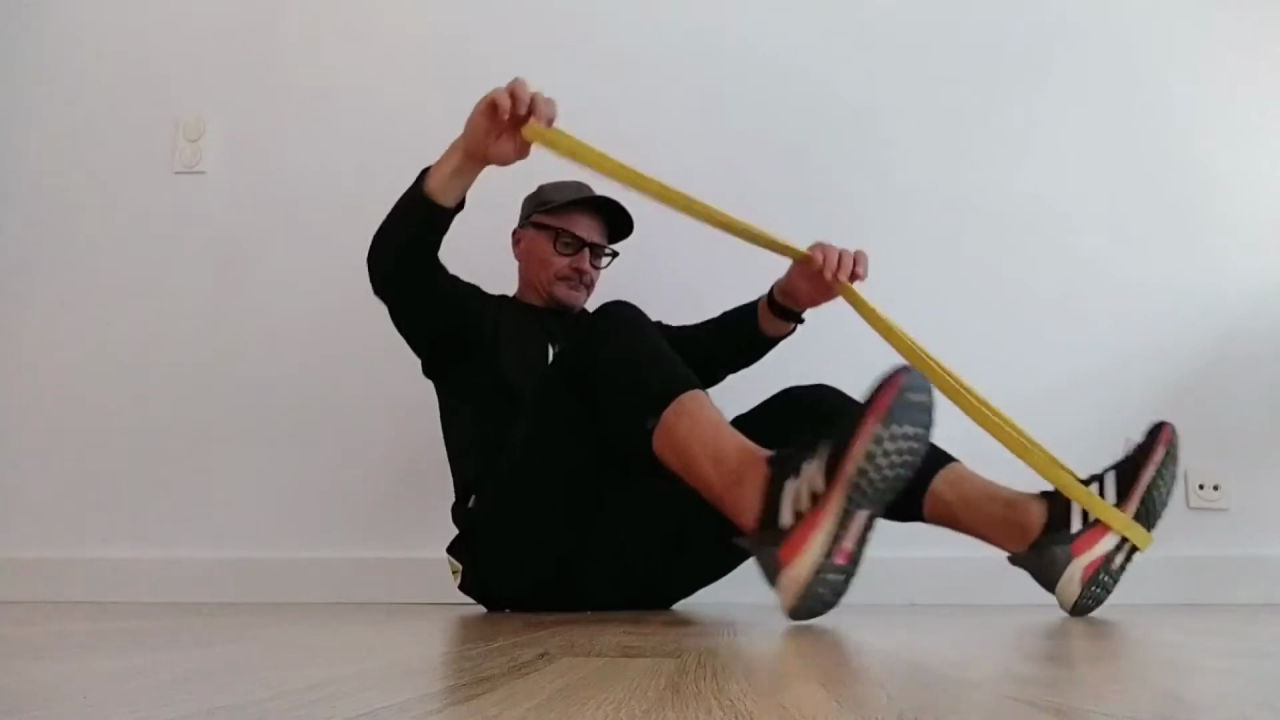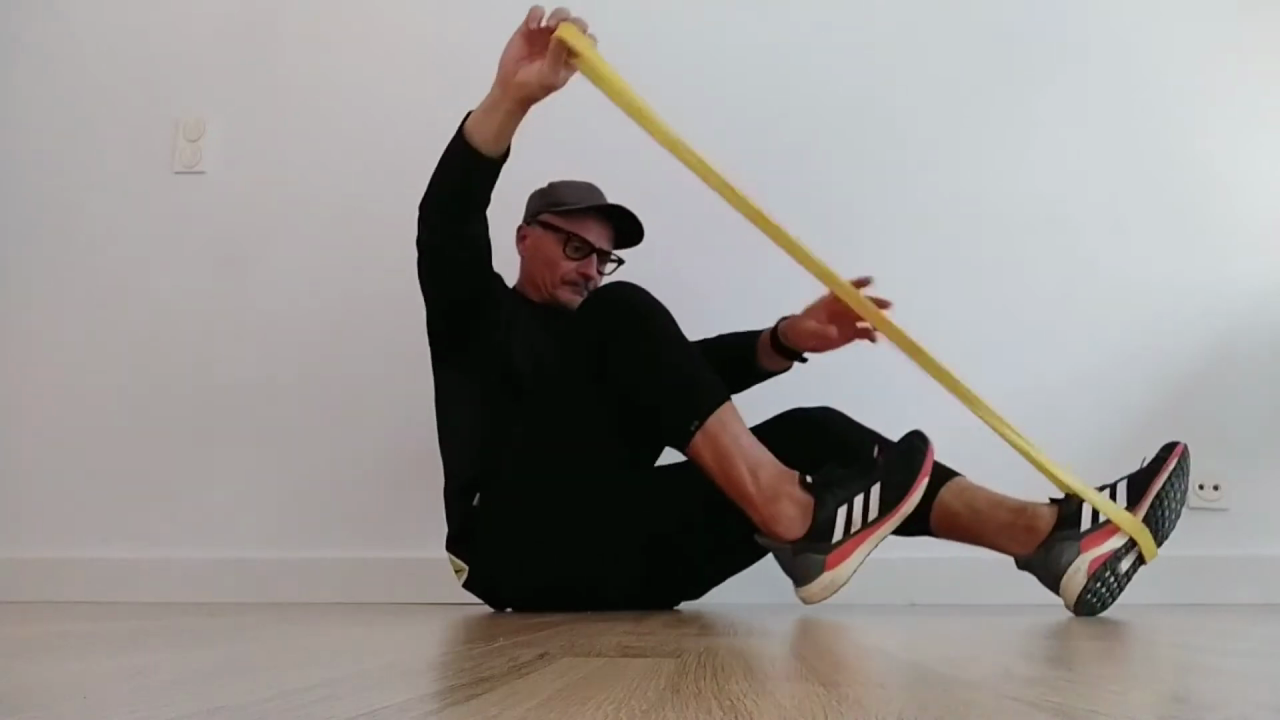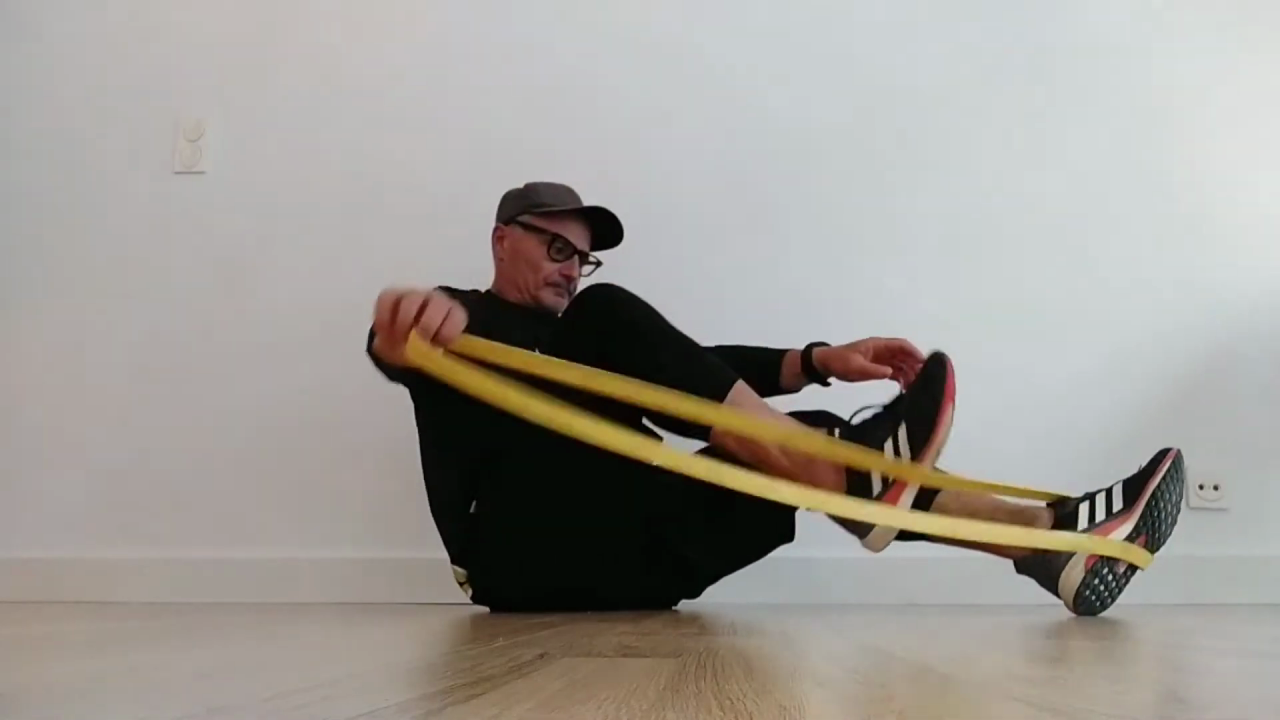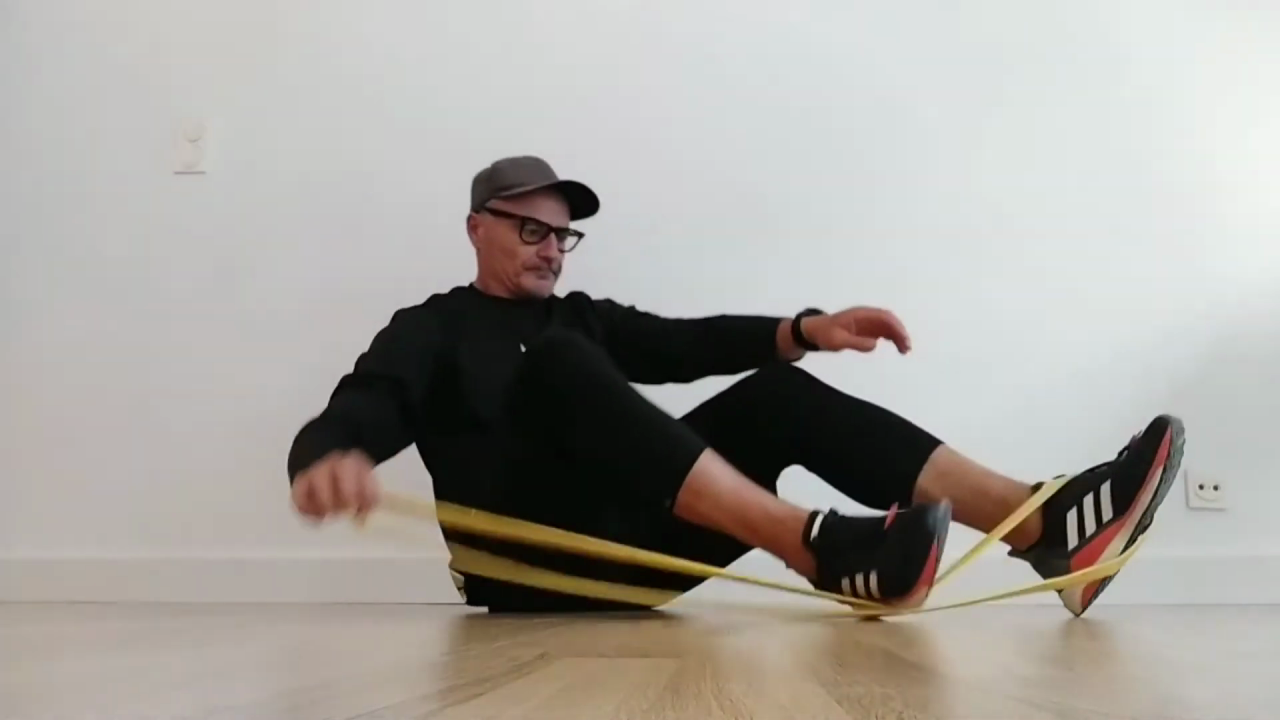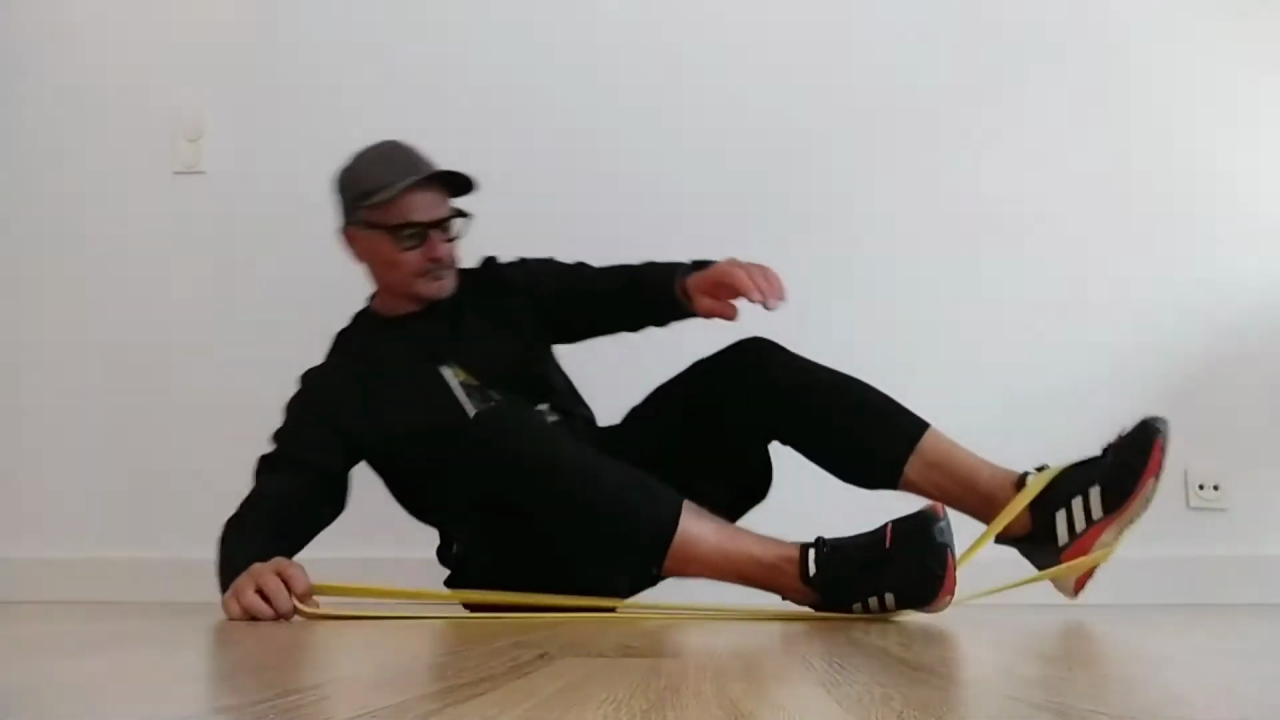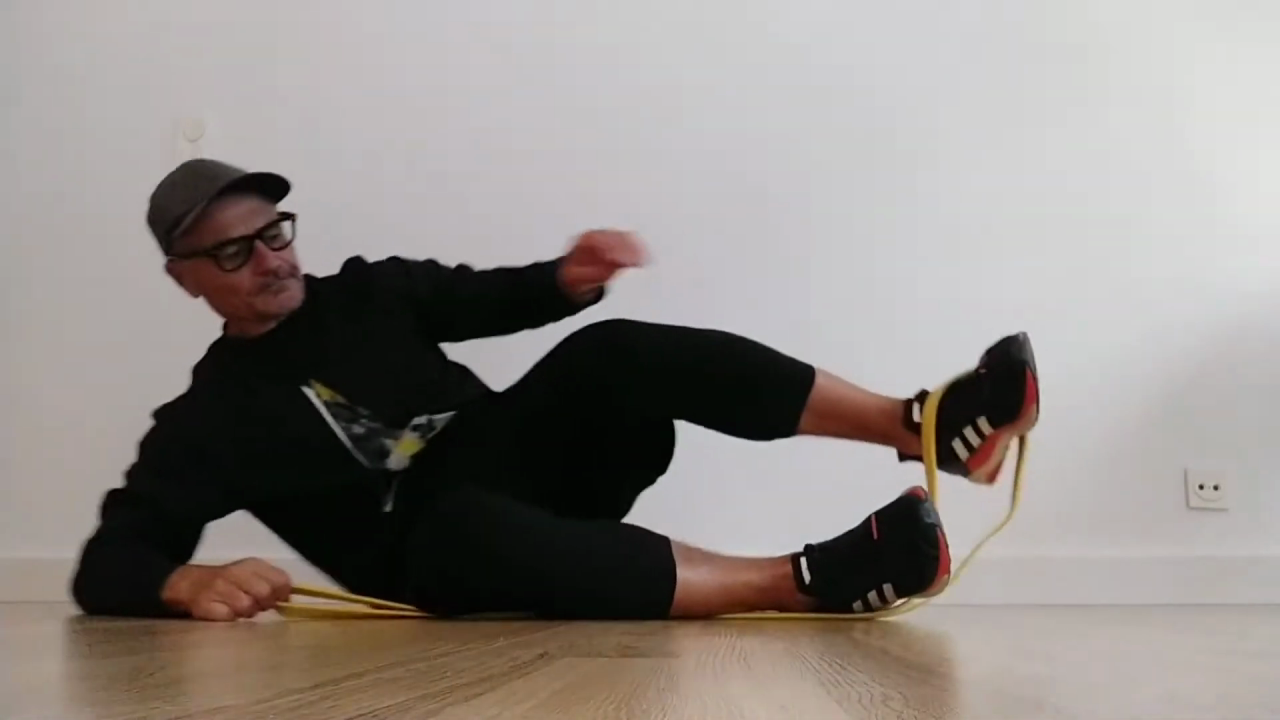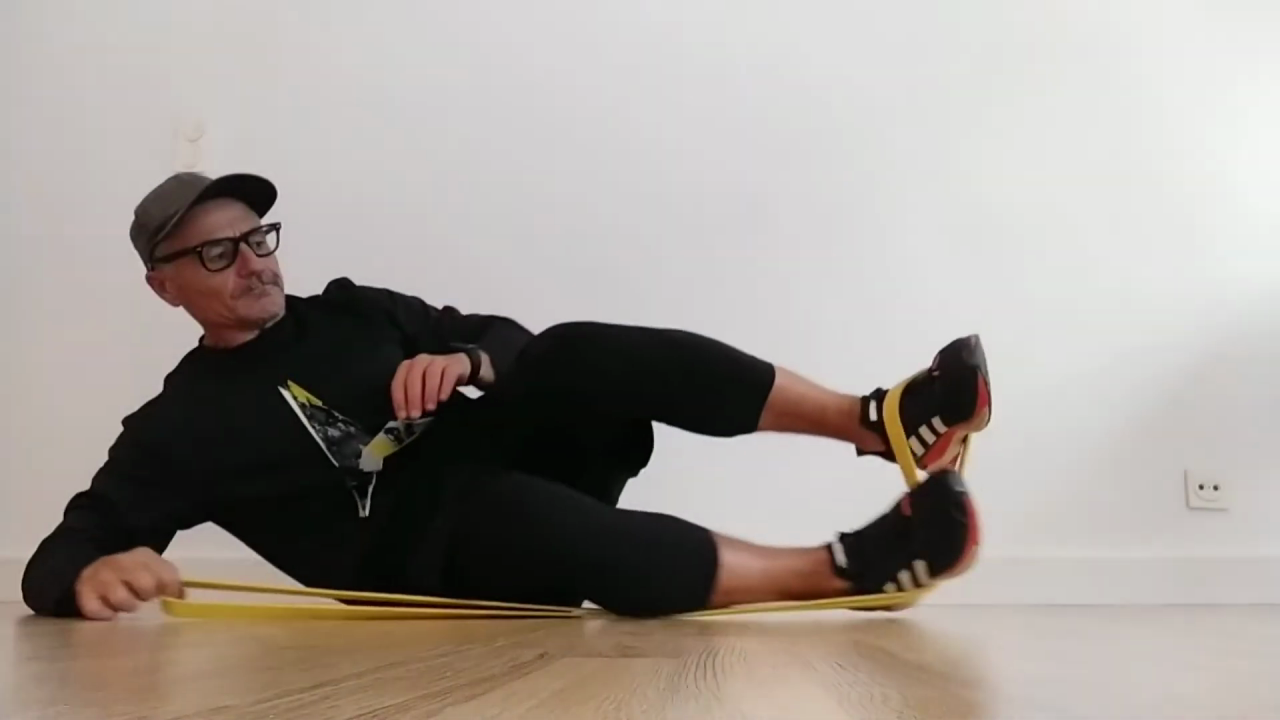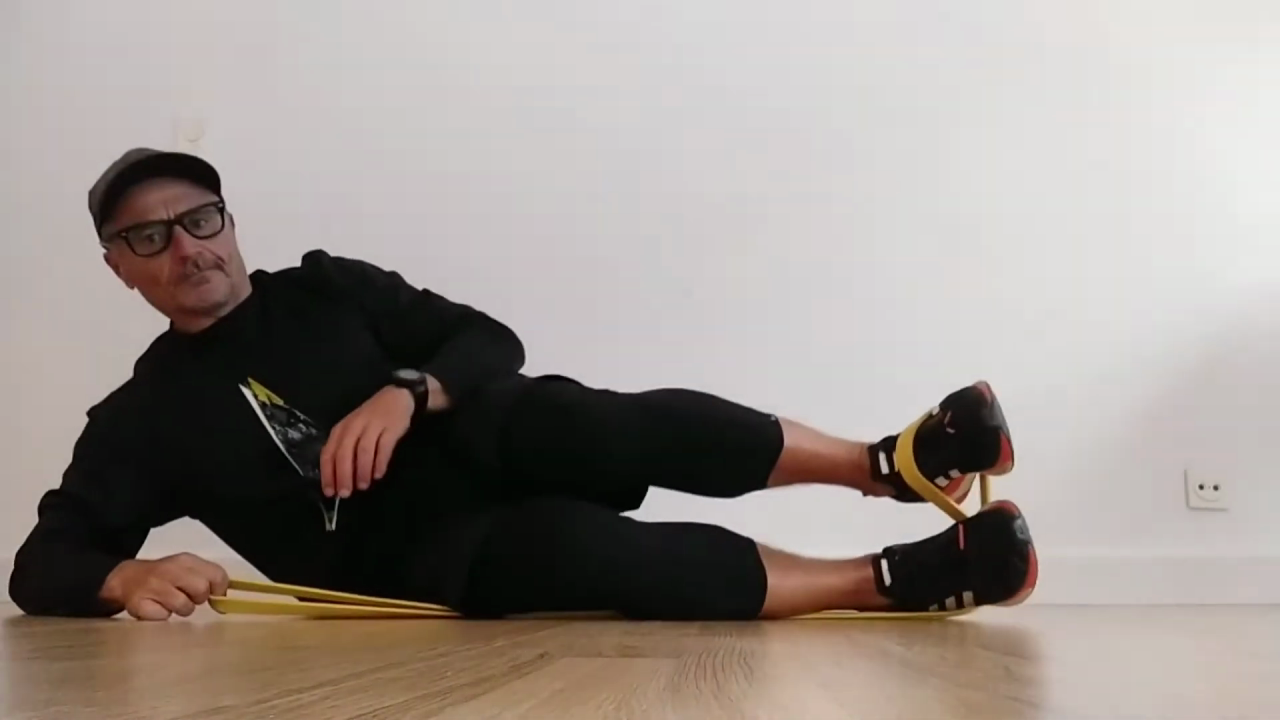
dt=0.5s
person 1, frame 1
left shoulder: (615, 348)
right shoulder: (473, 324)
left elbow: (707, 346)
right elbow: (395, 267)
left wrist: (787, 298)
right wrist: (470, 157)
left hip: (621, 559)
right hip: (524, 555)
left knee: (805, 410)
right knee: (615, 335)
left ankle: (1046, 528)
right ankle: (780, 514)
person 1, frame 2
left shoulder: (606, 333)
right shoulder: (477, 315)
left elbow: (697, 370)
right elbow: (445, 226)
left wrist: (789, 337)
right wrist: (512, 97)
left hip: (623, 565)
right hip: (528, 550)
left knee: (808, 435)
right knee: (622, 317)
left ankle: (1053, 537)
right ankle: (798, 523)
person 1, frame 3
left shoulder: (583, 340)
right shoulder: (457, 322)
left elbow: (697, 370)
right elbow: (397, 346)
left wrist: (820, 361)
right wrist: (404, 325)
left hip: (620, 559)
right hip: (523, 555)
left knee: (804, 433)
right knee: (608, 316)
left ankle: (1052, 537)
right ankle: (849, 474)
person 1, frame 4
left shoulder: (582, 317)
right shoulder: (432, 329)
left elbow: (689, 344)
right elbow: (355, 417)
left wrist: (806, 329)
right wrist: (332, 458)
left hip: (618, 543)
right hip: (527, 560)
left knee: (774, 396)
right knee: (561, 364)
left ankle: (1047, 528)
right ankle: (823, 550)
person 1, frame 5
left shoulder: (504, 291)
right shoulder: (345, 383)
left elbow: (615, 293)
right elbow: (266, 516)
left wrist: (693, 285)
right wrist: (251, 568)
left hip: (614, 508)
right hip: (527, 563)
left knee: (750, 370)
right knee: (499, 441)
left ankle: (1035, 516)
right ankle: (816, 573)
person 1, frame 6
left shoulder: (368, 292)
right shoulder: (204, 420)
left elbow: (499, 299)
right elbow: (104, 567)
left wrist: (574, 279)
right wrist: (190, 586)
left hip: (522, 463)
right hip: (439, 548)
left knee: (611, 353)
right knee: (466, 534)
left ankle: (921, 427)
right ankle: (810, 580)
person 1, frame 7
left shoulder: (351, 310)
right shoulder: (176, 427)
left elbow: (509, 337)
right elbow: (52, 562)
left wrist: (463, 360)
right wrist: (97, 572)
left hip: (494, 451)
right hip: (426, 560)
left knee: (574, 354)
right knee: (518, 515)
left ankle: (874, 423)
right ankle: (845, 564)
person 1, frame 8
left shoulder: (328, 287)
right shoulder: (139, 420)
left elbow: (490, 342)
left wrist: (405, 391)
right wrist: (128, 578)
left hip: (472, 456)
right hip: (415, 566)
left knee: (562, 422)
right knee: (565, 545)
left ankle: (887, 463)
right ankle: (888, 579)
